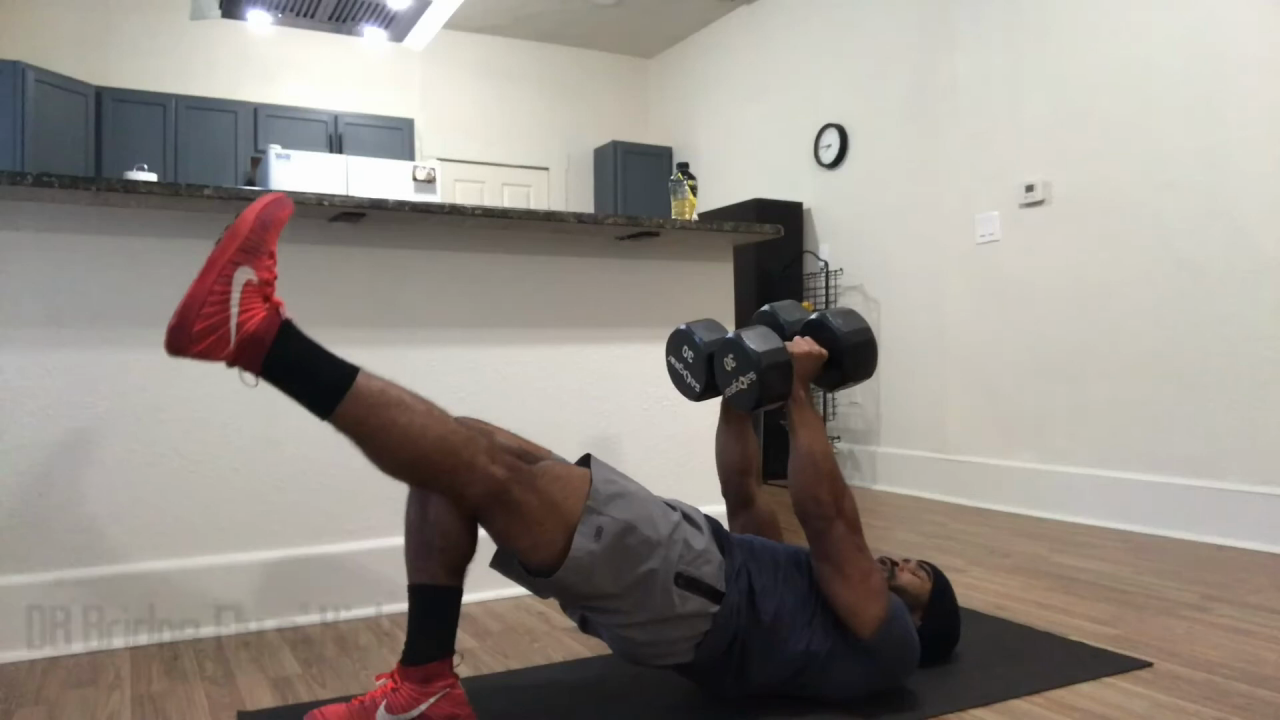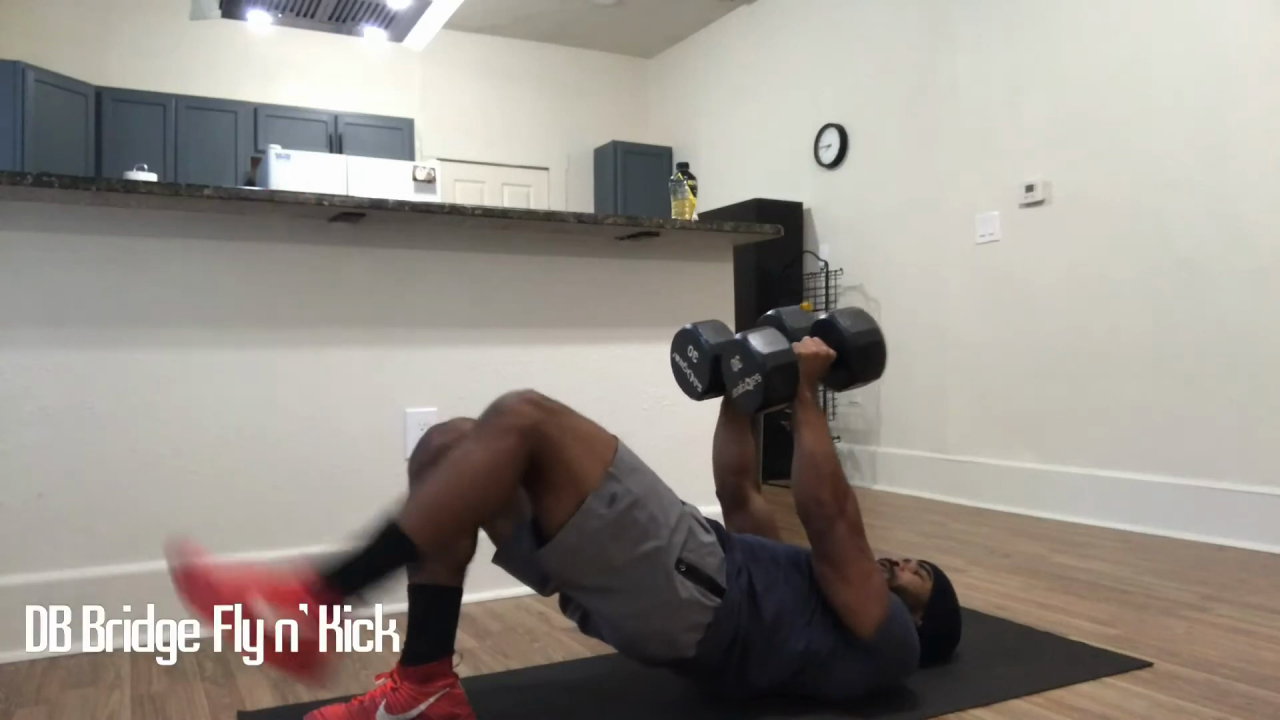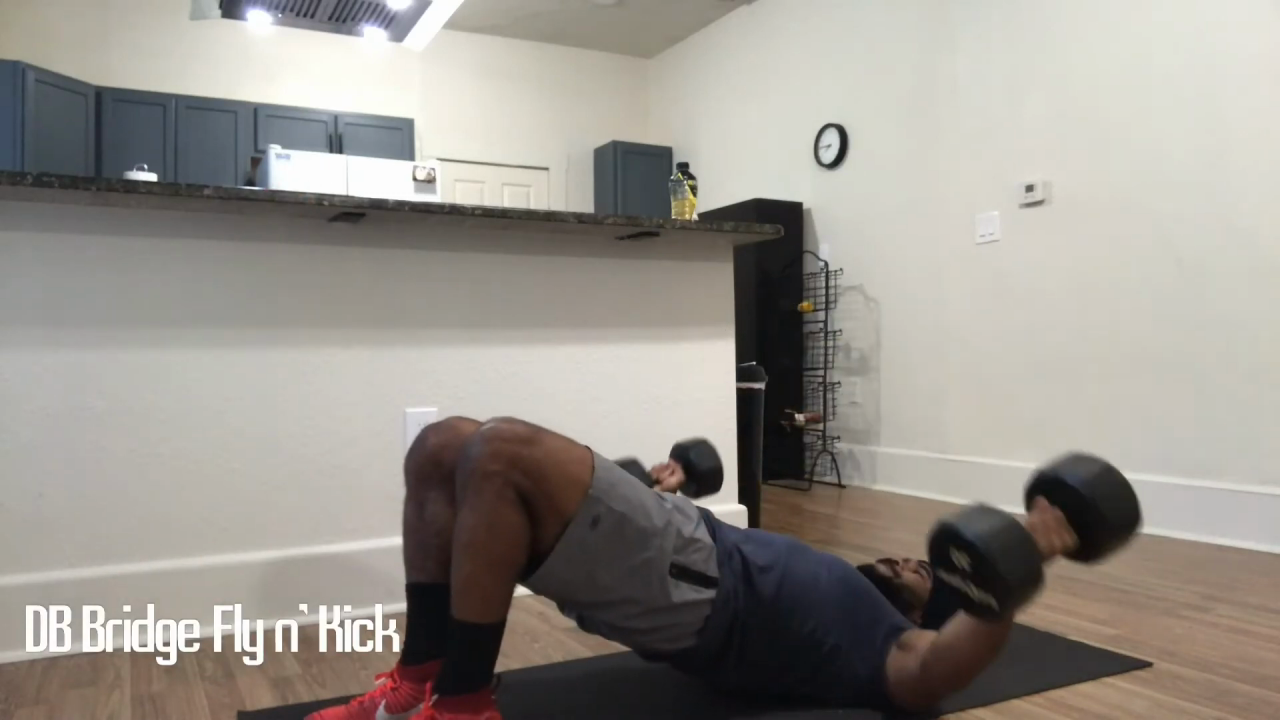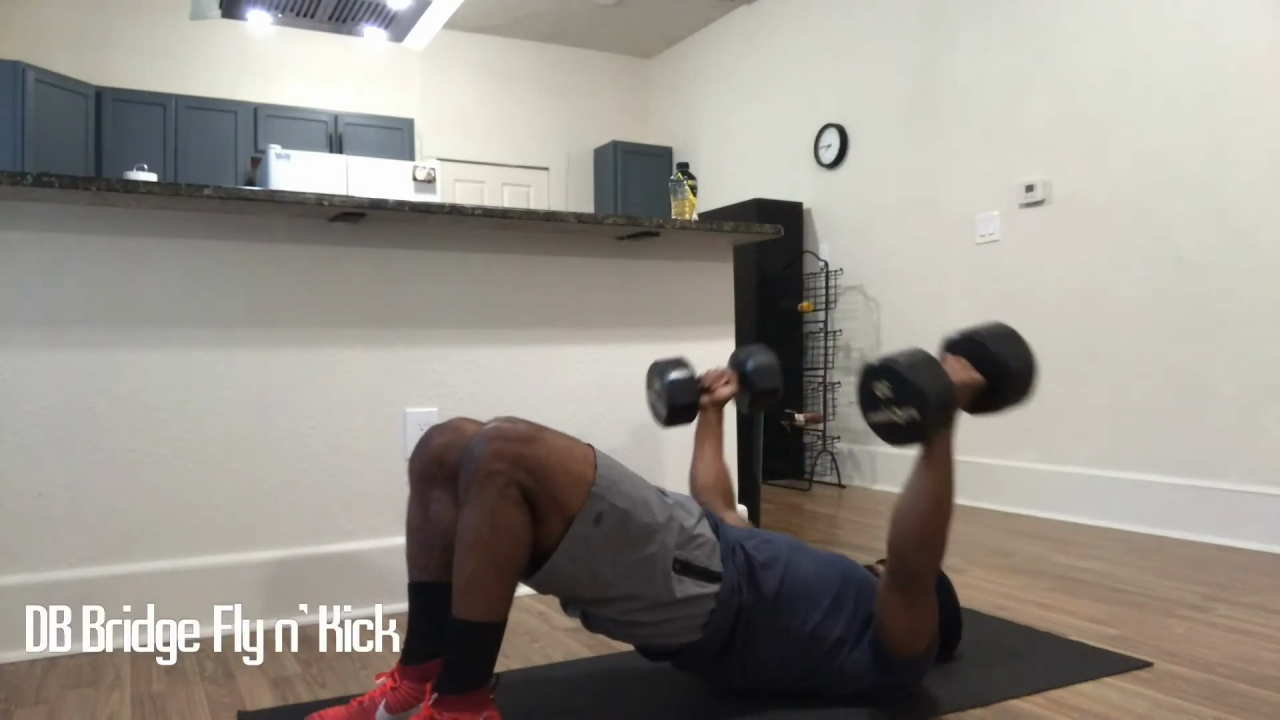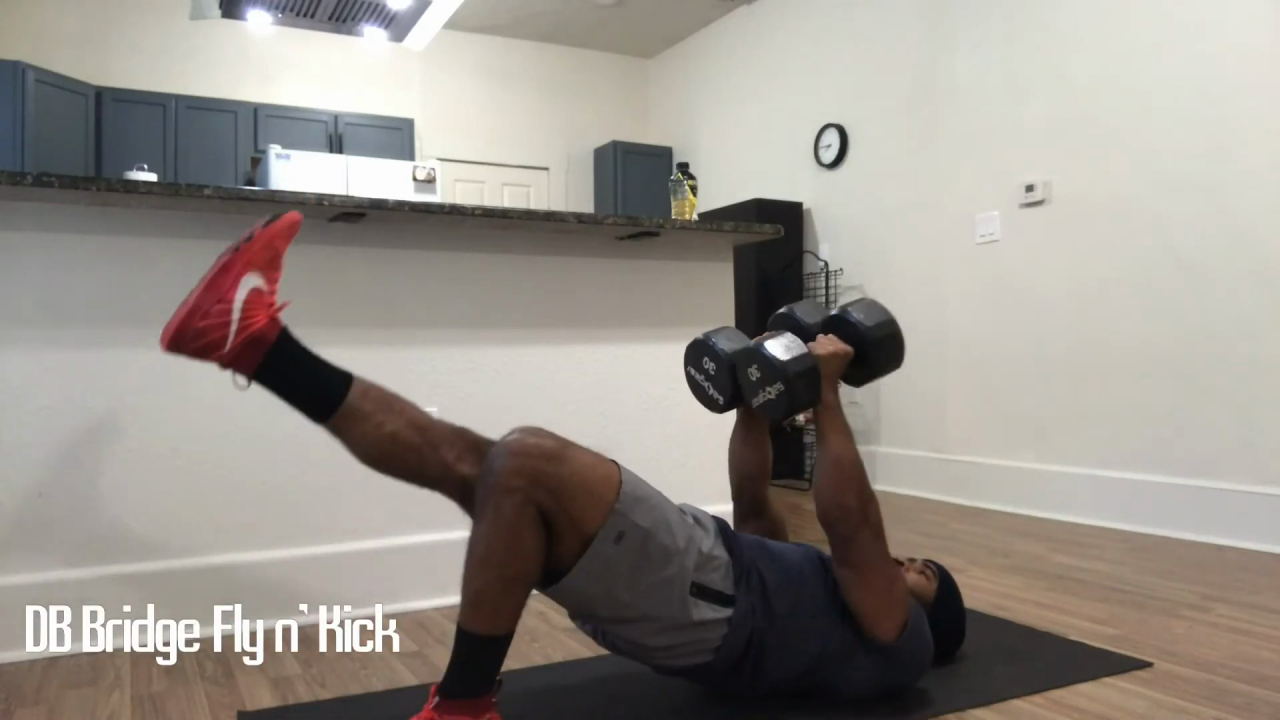
dt=1s
person 1, frame 1
left shoulder: (884, 643)
right shoulder: (808, 587)
left elbow: (830, 520)
right elbow: (745, 499)
left wrist: (799, 397)
left hip: (688, 590)
right hip: (659, 577)
left knee: (486, 468)
right knee: (455, 453)
left ankle: (256, 334)
person 1, frame 2
left shoulder: (886, 645)
right shoulder: (812, 586)
left elbow: (831, 521)
right elbow: (740, 498)
left wrist: (806, 395)
left hip: (688, 590)
right hip: (645, 586)
left knee: (525, 419)
right knee: (446, 446)
left ankle: (322, 598)
person 1, frame 3
left shoulder: (893, 642)
right shoulder: (835, 594)
right wrist: (672, 495)
left hip: (690, 581)
left knee: (500, 453)
right knee: (443, 448)
person 1, frame 4
left shoulder: (890, 653)
right shoulder: (821, 592)
left elbow: (913, 565)
right elbow: (718, 507)
left wrist: (938, 428)
right wrist: (713, 414)
left hip: (696, 589)
left knee: (504, 453)
right knee: (444, 448)
person 1, frame 5
left shoulder: (896, 643)
right shoulder: (824, 588)
left elbow: (852, 528)
right elbow: (752, 502)
left wrist: (827, 398)
right wrist: (755, 399)
left hip: (705, 600)
right hip: (686, 583)
left knee: (527, 460)
right knee: (460, 459)
right ankle: (256, 341)
